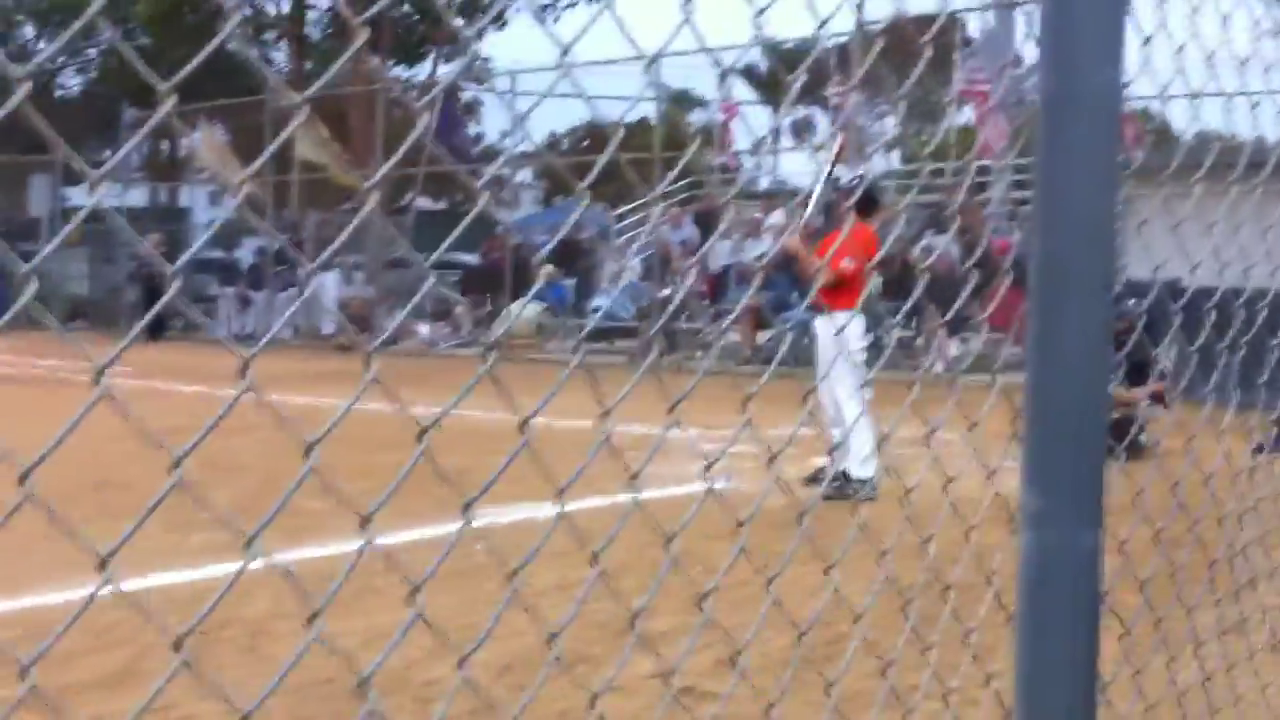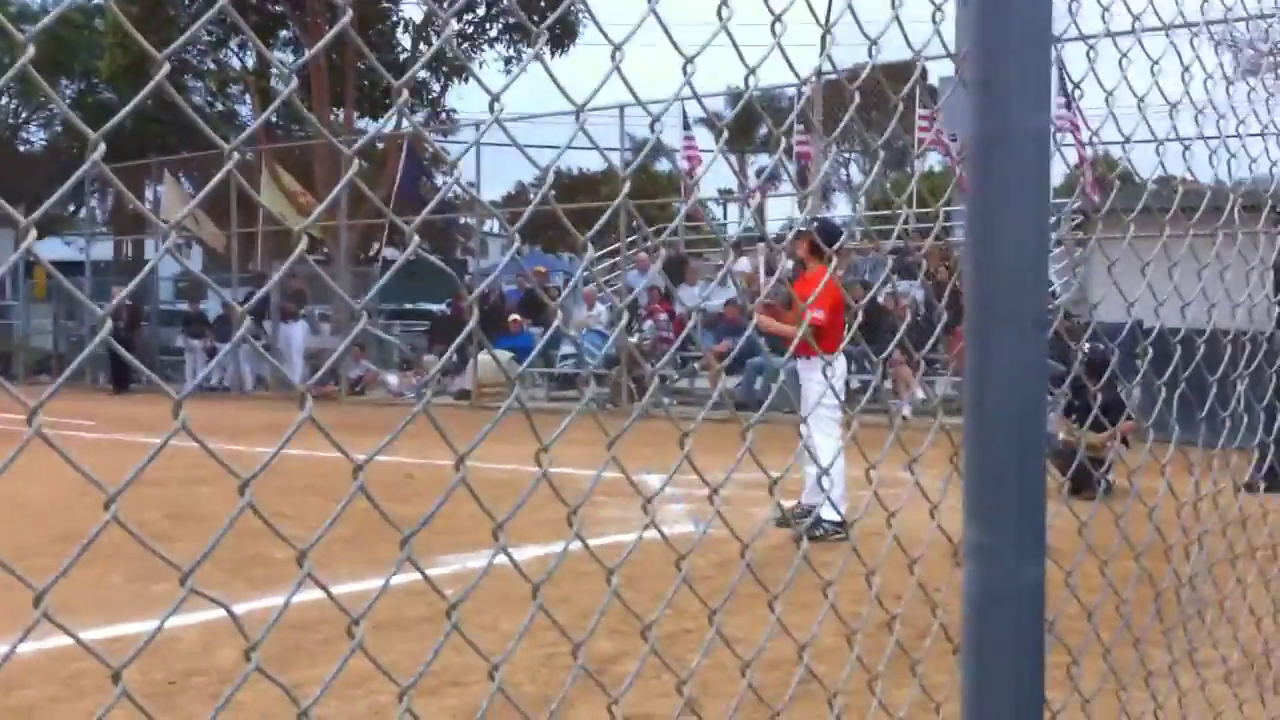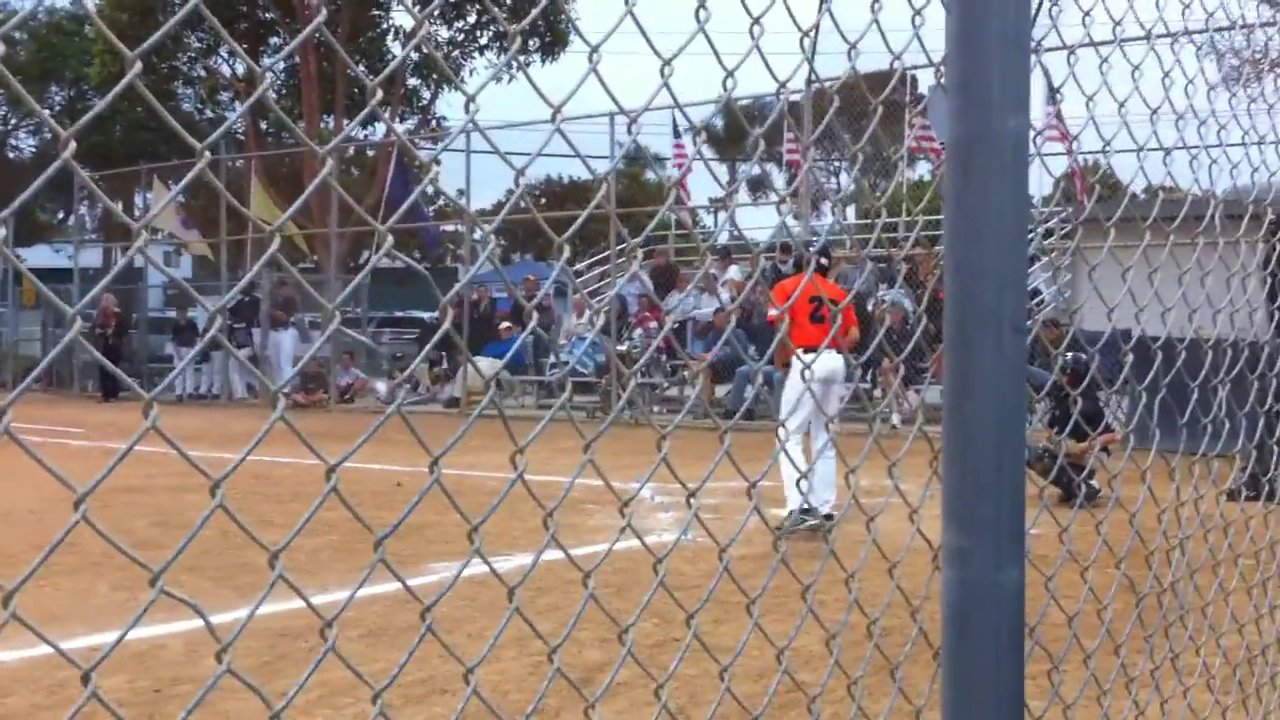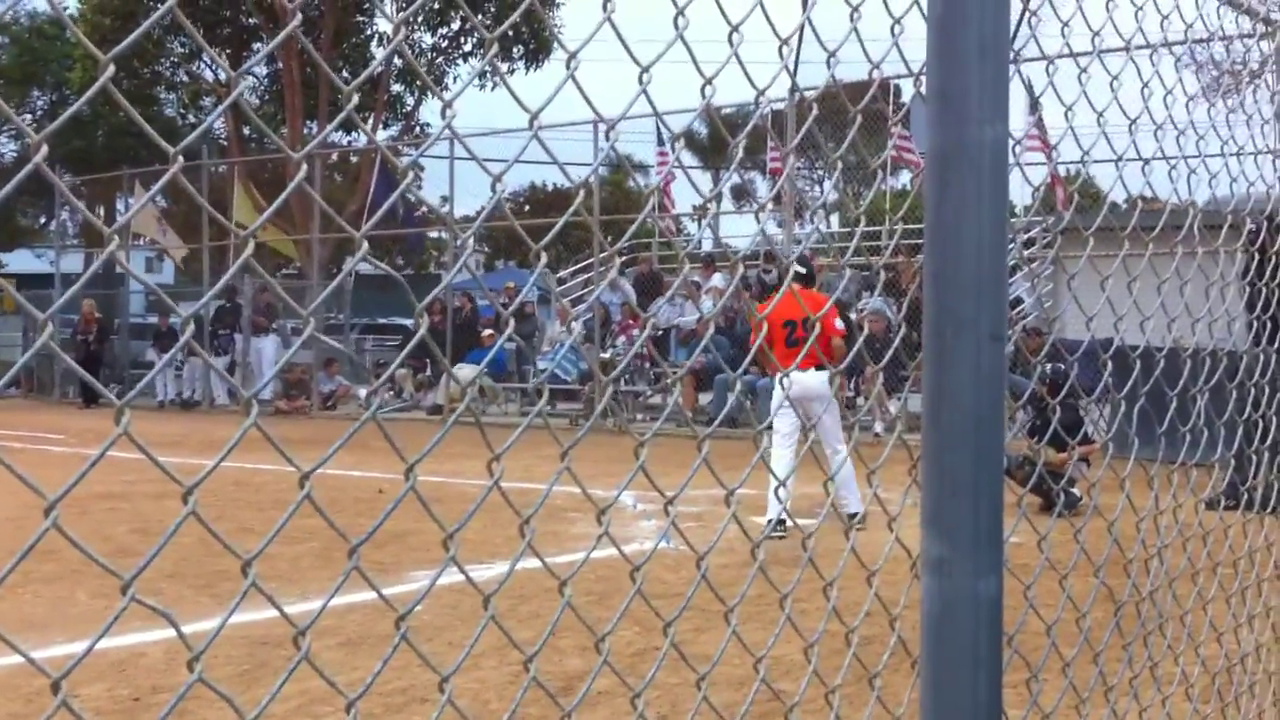
dt=0.7s
person 1, frame 1
left shoulder: (863, 237)
right shoulder: (840, 234)
left elbow: (827, 278)
right elbow: (815, 270)
left wrist: (800, 250)
right wrist: (798, 248)
left hip: (844, 321)
right hip: (826, 318)
left knee: (850, 397)
right knee: (831, 397)
left ankle: (862, 475)
right ankle: (841, 465)
person 1, frame 2
left shoulder: (824, 282)
right shoulder: (806, 278)
left elbow: (810, 331)
left wrist: (771, 325)
right wrist: (773, 313)
left hip: (822, 366)
right hip: (810, 364)
left knee: (826, 440)
right knee: (812, 437)
left ankle: (833, 518)
right ankle: (812, 503)
person 1, frame 3
left shoulder: (786, 287)
right shoulder: (838, 292)
left elbow: (783, 328)
right elbow: (853, 336)
left wrist: (780, 364)
left hip: (804, 362)
right hip: (835, 362)
left knee: (790, 436)
right knee: (824, 438)
left ankle: (799, 509)
right ankle: (823, 511)
person 1, frame 4
left shoulder: (768, 308)
right shoulder: (823, 302)
left elbow: (762, 352)
right elbow: (838, 345)
left hip: (787, 381)
right hip: (819, 379)
left knee: (782, 449)
right knee: (836, 447)
left ankle: (777, 519)
right ankle: (853, 510)
